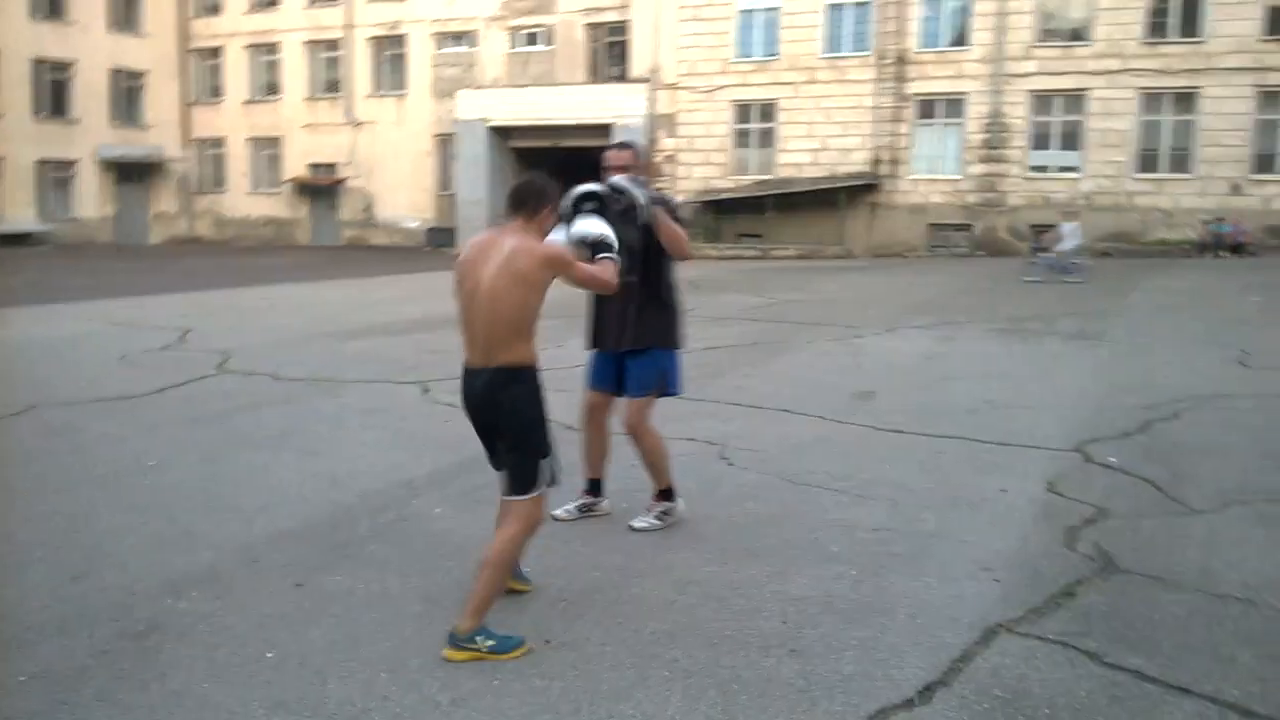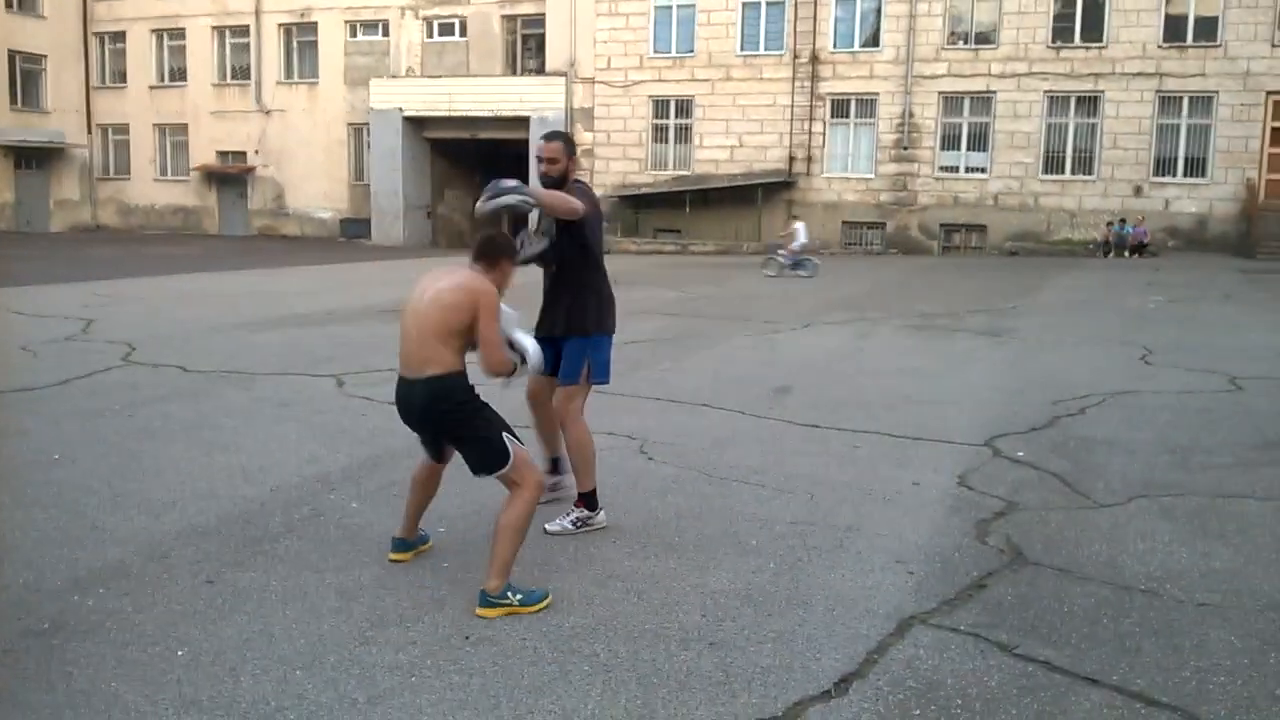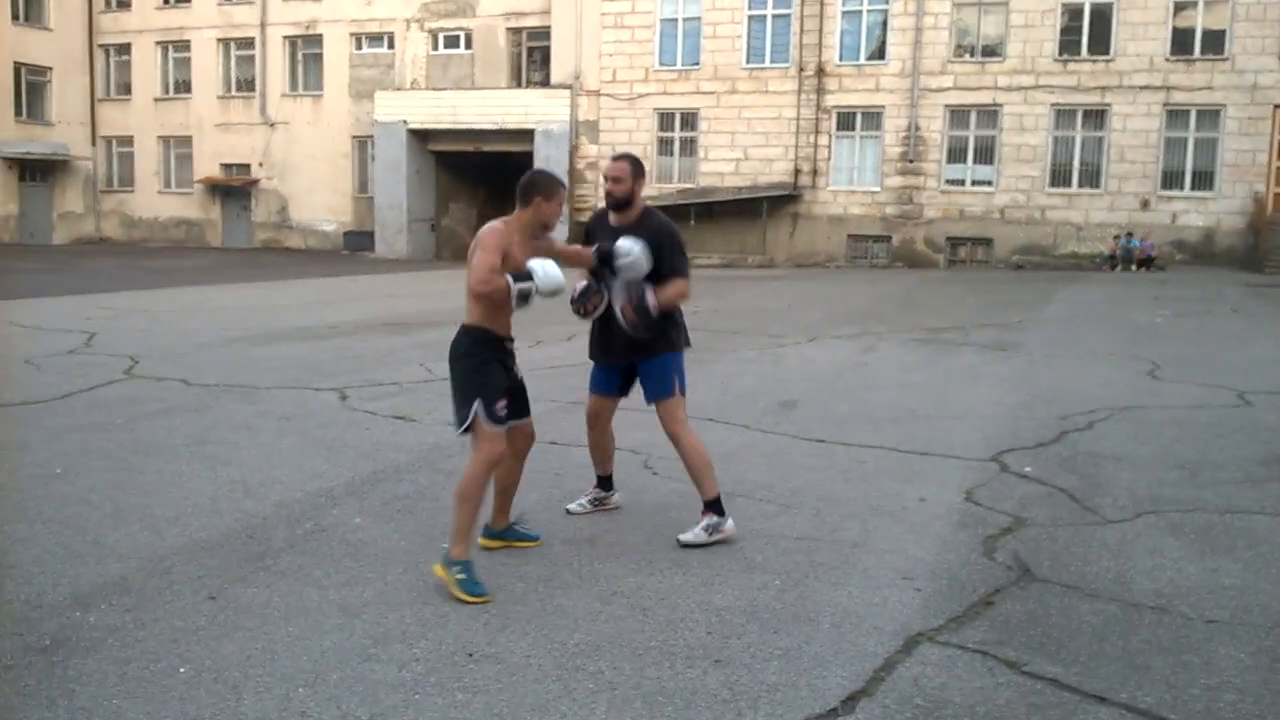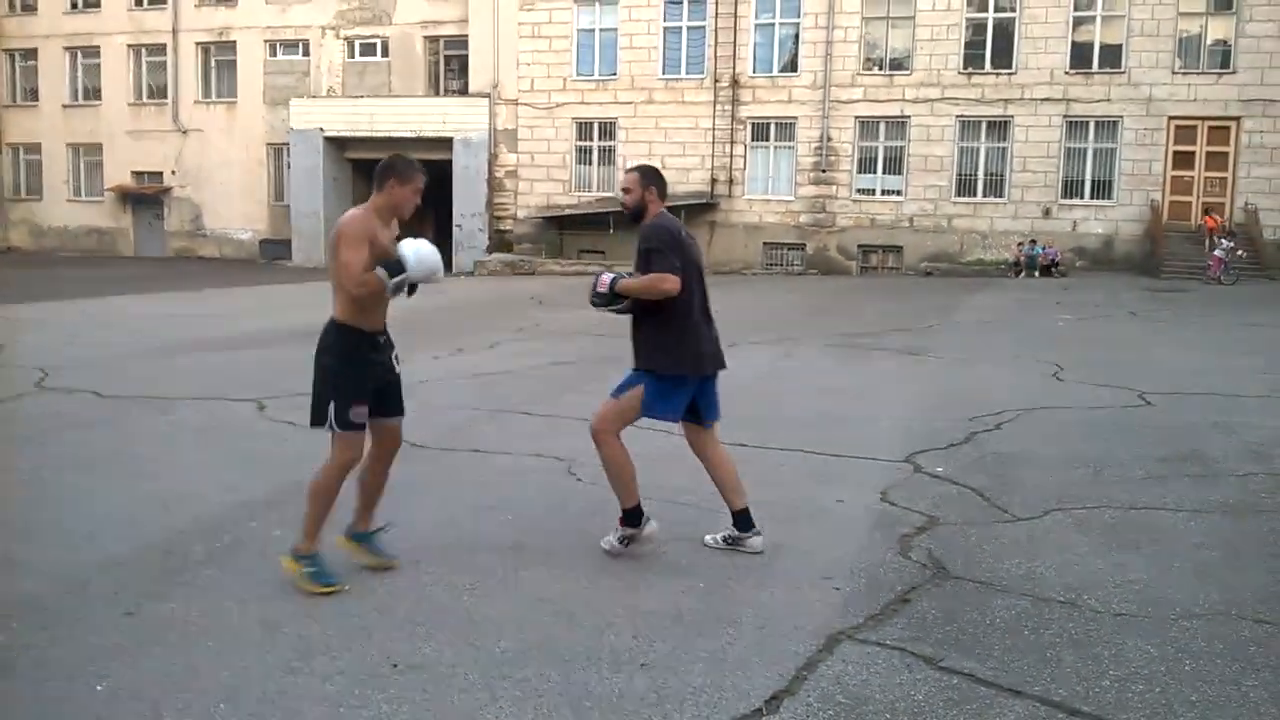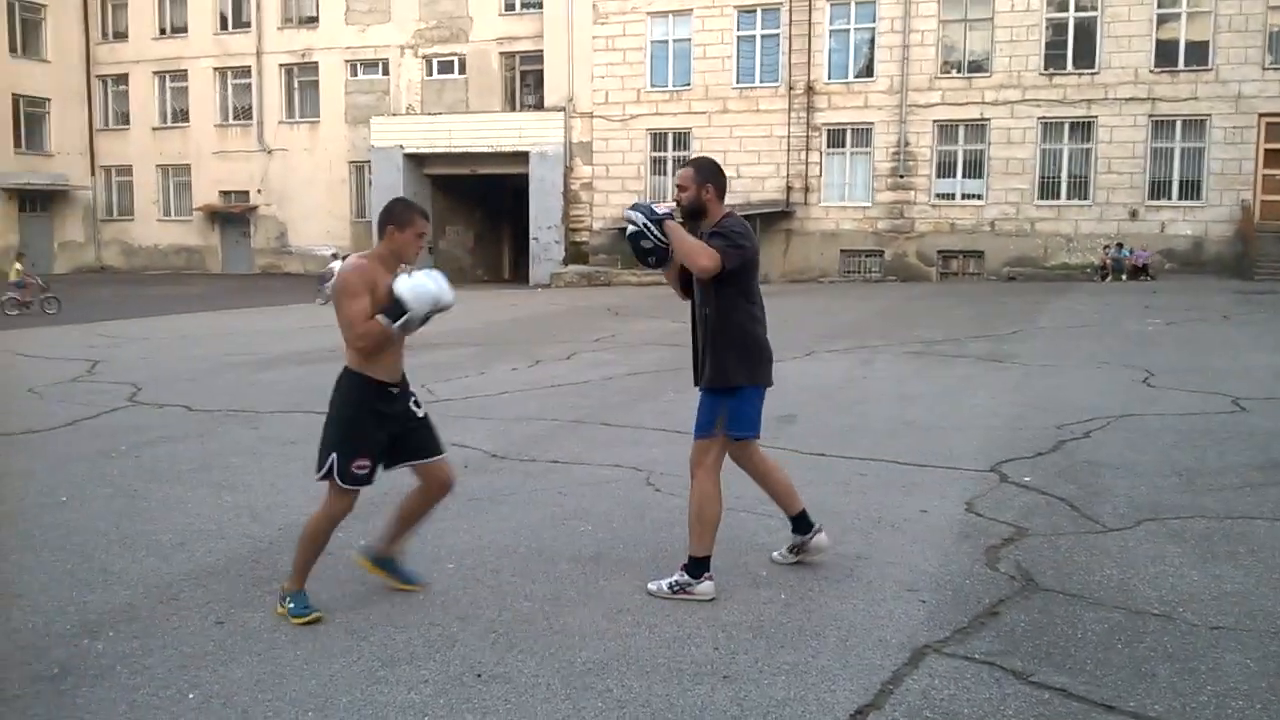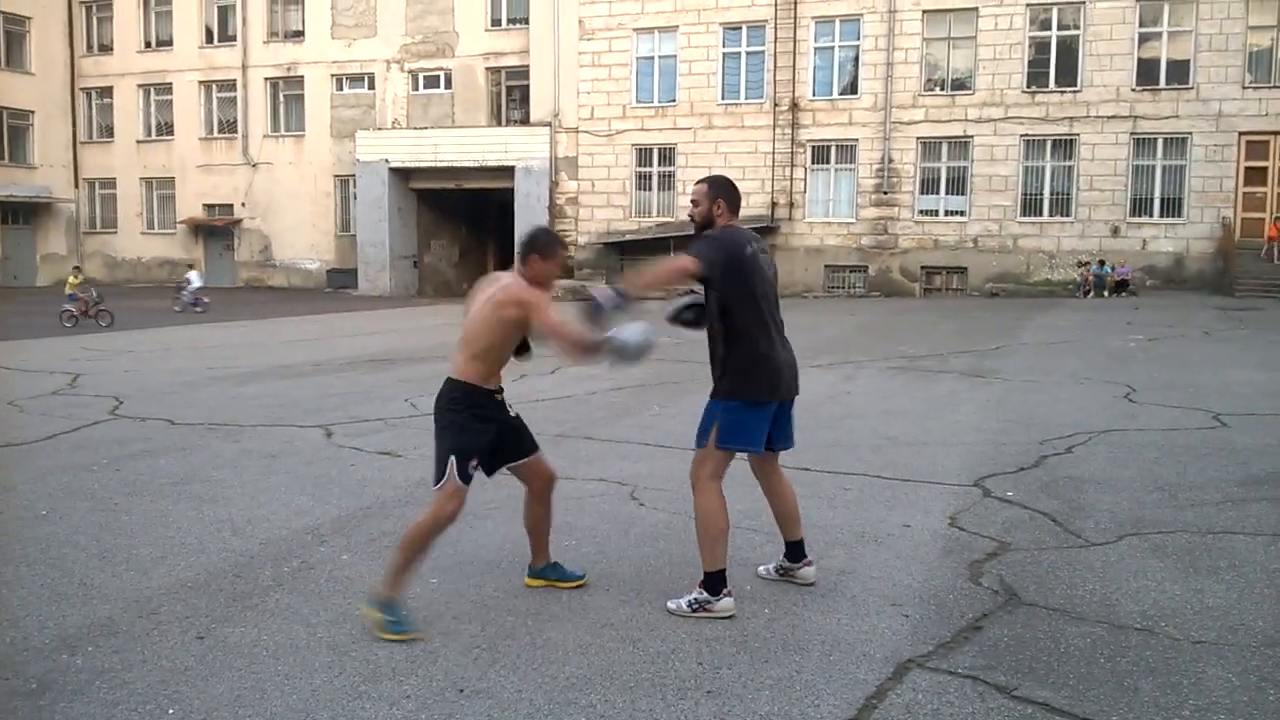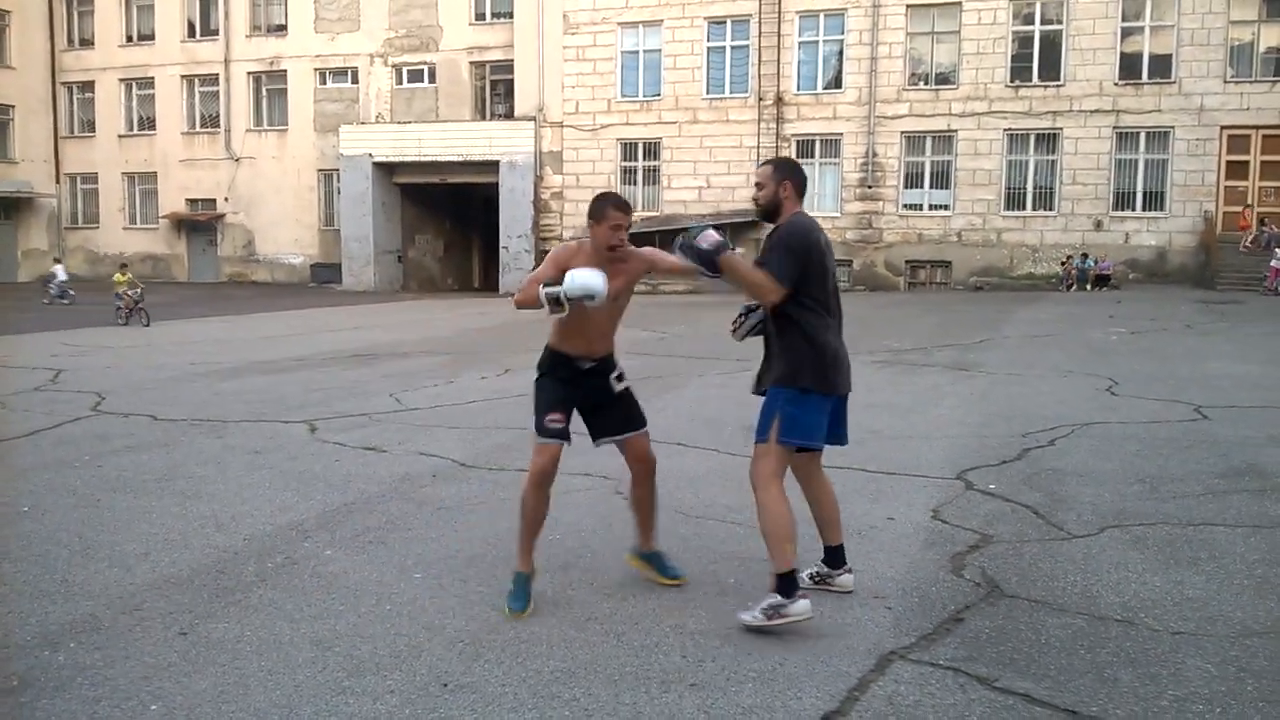
dt=0.7s
person 1, frame 1
left shoulder: (470, 249)
right shoulder: (542, 254)
right elbow: (608, 281)
right wrist: (606, 252)
left hip: (474, 383)
right hip: (511, 387)
left knee: (521, 477)
right knee: (524, 516)
left ankle: (506, 569)
right ankle: (467, 630)
person 1, frame 2
left shoulder: (433, 278)
right shoulder: (484, 292)
right elbow: (493, 364)
right wrist: (515, 361)
left hip: (408, 394)
right hip: (447, 394)
left knee: (440, 455)
right knee: (528, 483)
left ankle: (405, 538)
right ankle: (496, 591)
person 1, frame 3
left shoulder: (536, 240)
right shoulder: (494, 233)
left elbow: (571, 258)
right elbow: (478, 285)
left wrist: (606, 256)
right wrist: (523, 284)
left hip: (499, 349)
right hip: (476, 349)
left knee: (522, 435)
right knee: (490, 449)
left ankle: (498, 526)
right ankle: (454, 559)
person 1, frame 4
left shoulder: (387, 225)
right shoulder: (354, 225)
right elbow: (356, 286)
left wrist: (404, 272)
right wrist: (398, 271)
left hip: (377, 342)
right hip: (345, 345)
left knee: (389, 439)
right knee: (346, 454)
left ankle: (360, 530)
right ankle: (303, 550)
person 1, frame 5
left shoulder: (400, 273)
right shoulder: (355, 273)
right elbow: (362, 338)
left wrist: (418, 307)
right wrist: (405, 307)
left hip: (395, 392)
right hip: (359, 396)
left knee: (439, 481)
right knee: (338, 502)
left ankle: (383, 552)
right ankle: (293, 588)
person 1, frame 6
left shoulder: (499, 282)
right shoulder: (527, 296)
right elbow: (573, 341)
right wrist: (611, 342)
left hip: (488, 401)
right hip: (463, 404)
left knee: (543, 477)
right knee: (446, 508)
left ankle: (540, 565)
right ankle: (387, 597)
person 1, frame 7
left shoulder: (639, 257)
right shoulder: (568, 254)
left elbow: (684, 268)
right elbow: (522, 297)
right wrist: (561, 295)
left hip: (604, 369)
right hip: (559, 369)
left knee: (642, 458)
right knee: (543, 468)
left ankle: (646, 549)
right ankle: (524, 571)
person 2, frame 1
left shoulder: (655, 208)
left elbow: (682, 250)
left wrist: (646, 202)
left hip: (651, 333)
right hip: (610, 332)
left knee: (636, 419)
right knee: (593, 409)
left ankle: (667, 499)
right ankle: (593, 496)
person 2, frame 2
left shoulder: (578, 194)
right shoulder: (549, 198)
left elbow: (569, 208)
left wrist: (523, 192)
left hip: (587, 320)
right hip: (558, 316)
left knee: (567, 409)
right knee: (537, 394)
left ankle: (589, 508)
right ankle: (556, 475)
person 2, frame 3
left shoulder: (660, 229)
right shoulder: (596, 224)
left elbow: (681, 285)
left wrist: (651, 301)
left hip: (657, 339)
right hip: (613, 337)
left knee: (673, 423)
right knee: (597, 414)
left ankle: (717, 515)
right ankle: (604, 491)
person 2, frame 4
left shoulder: (656, 230)
right shoulder: (676, 230)
left elbow: (667, 284)
left wrist: (617, 285)
right wrist: (628, 289)
left hip: (670, 358)
right hip: (699, 353)
left knee: (602, 427)
right knee: (704, 441)
left ankle: (633, 521)
right ankle: (746, 530)
person 2, frame 5
left shoulder: (734, 231)
right shoulder: (704, 235)
left elbow: (704, 265)
right elbow: (686, 289)
left wrist: (669, 224)
left hip: (736, 367)
right hip: (724, 363)
left knee: (704, 463)
right knee: (745, 452)
left ankle: (696, 575)
right ankle: (806, 532)
person 2, frame 6
left shoulder: (720, 243)
right shoulder: (751, 246)
left elbow: (680, 266)
left wrist: (618, 291)
right wrist: (700, 309)
left hip: (747, 378)
right hip: (775, 371)
left knee: (705, 474)
right knee: (766, 464)
left ankle: (714, 591)
right ankle: (797, 559)
person 2, frame 7
left shoulder: (791, 233)
right shoulder: (805, 232)
left elbow: (768, 291)
left wrist: (720, 252)
right wrist: (759, 318)
left hip: (802, 372)
right hip: (820, 369)
left knee: (766, 473)
right knee: (806, 466)
left ankle: (786, 593)
right ankle: (835, 566)
